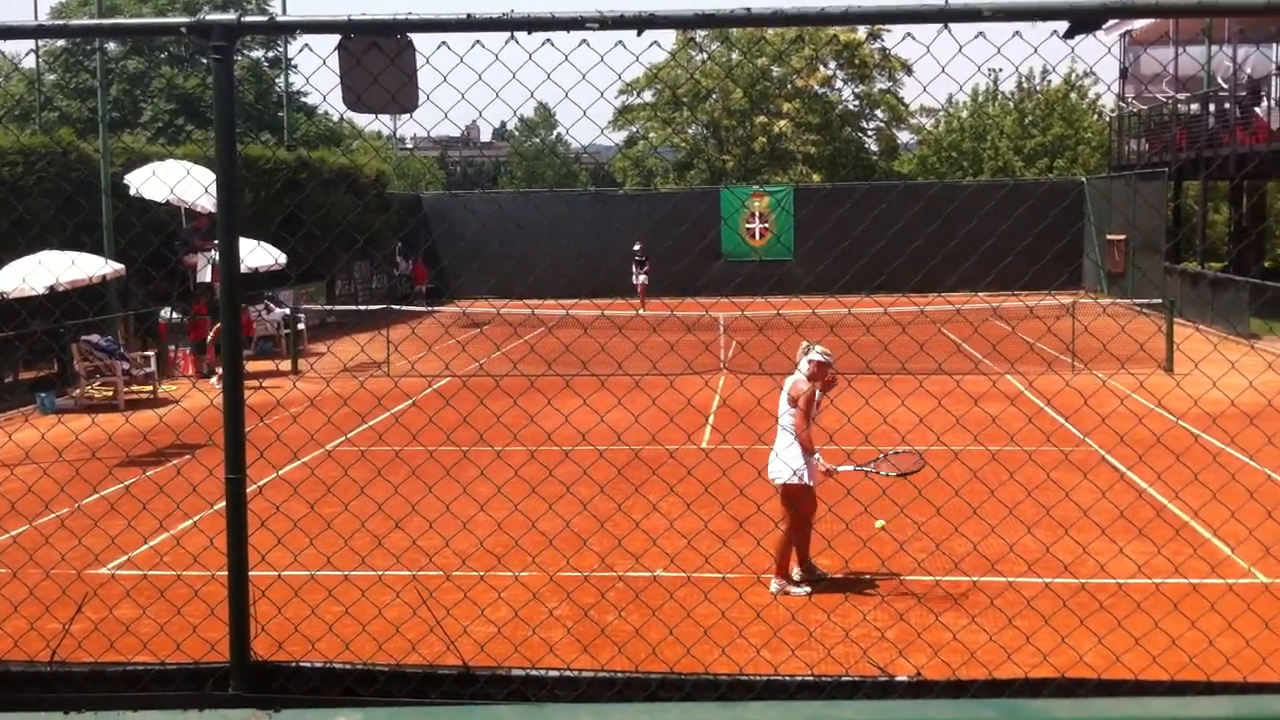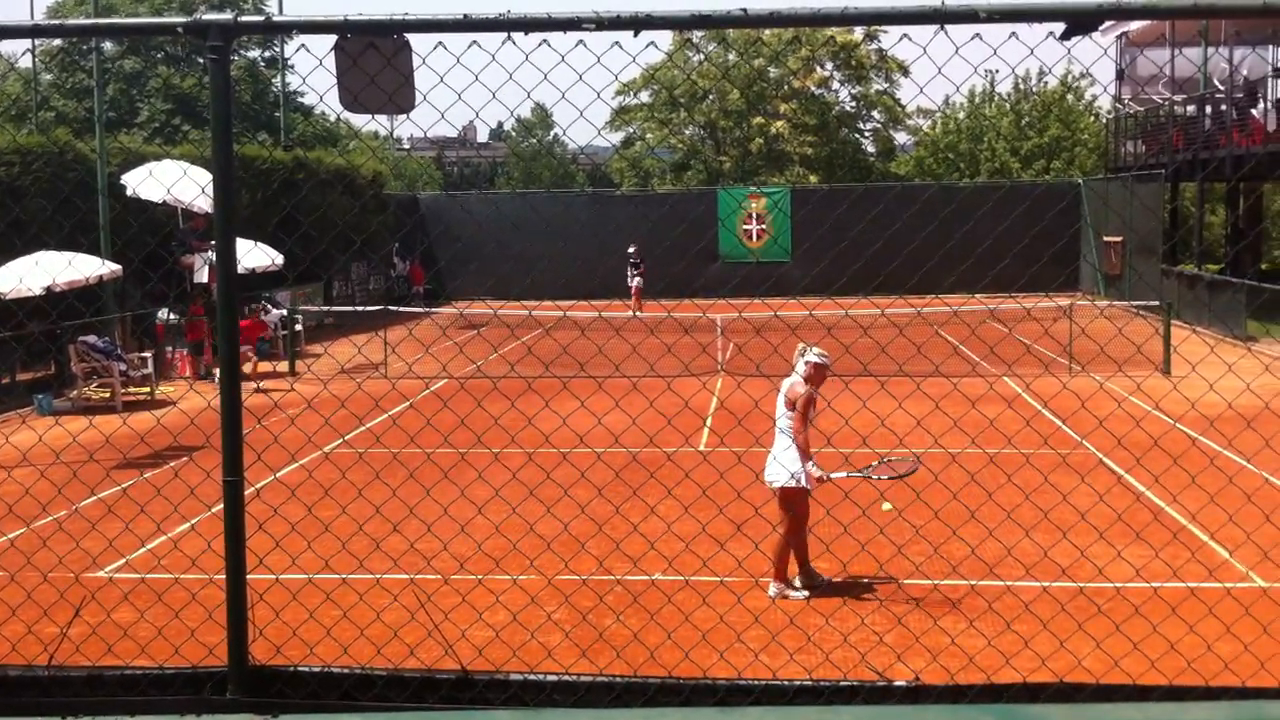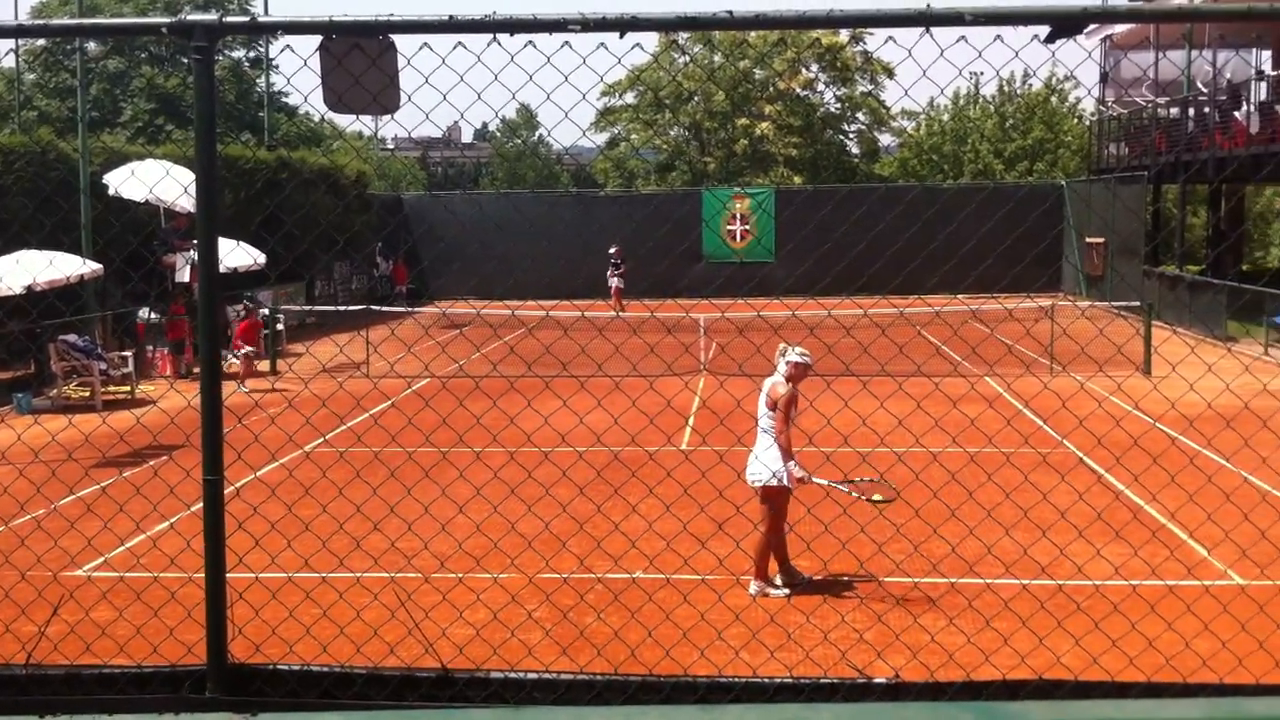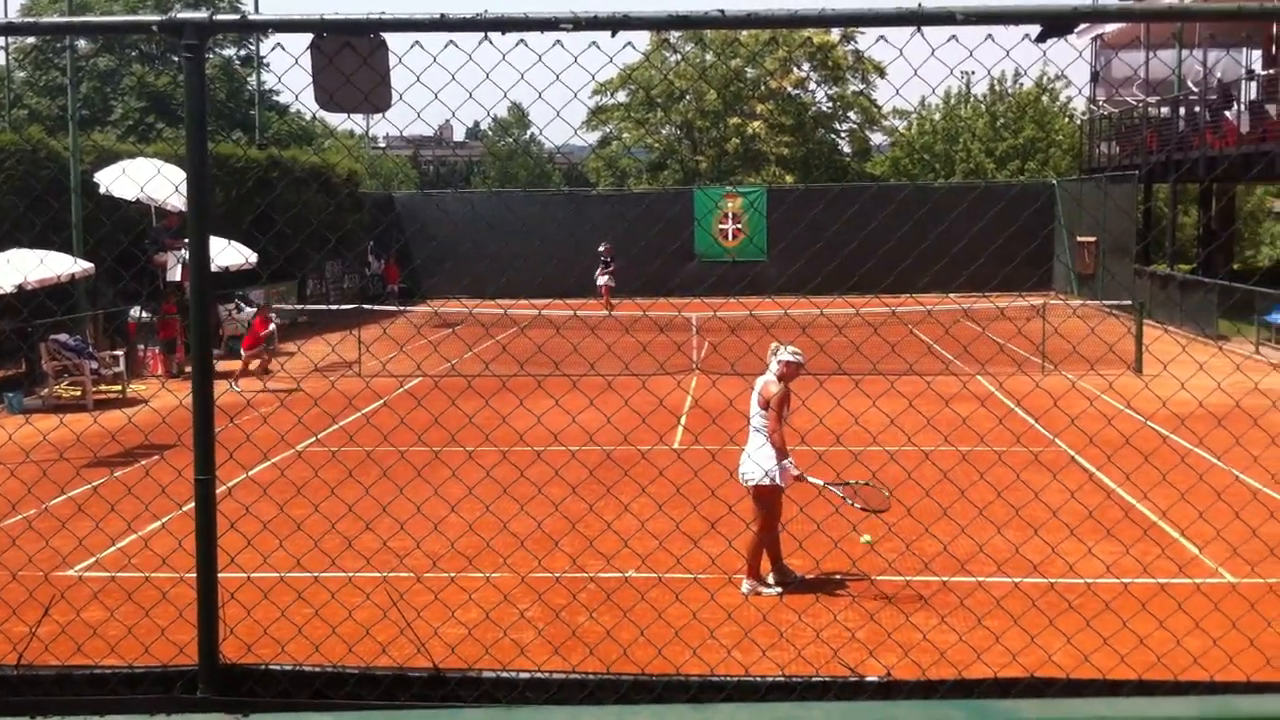
dt=0.1s
person 1, frame 1
left shoulder: (793, 381)
right shoulder: (805, 387)
right elbow: (801, 430)
left wrist: (822, 390)
right wrist: (817, 460)
left hip: (788, 458)
right hip: (793, 463)
left knee: (806, 514)
right knee: (792, 522)
left ankle: (804, 568)
right ankle: (780, 580)
person 1, frame 2
left shoulder: (790, 383)
right shoulder: (803, 390)
right elbow: (799, 433)
left wrist: (815, 388)
right wrist: (811, 466)
left hip: (785, 461)
right hip: (791, 465)
left knee: (800, 520)
right knee: (789, 526)
left ankle: (805, 573)
right ankle: (778, 584)
person 1, frame 3
left shoulder: (771, 383)
right shoulder: (784, 390)
right elbow: (781, 433)
right wrist: (794, 467)
left hip: (767, 461)
right hip: (772, 464)
left knee: (778, 522)
right knee: (770, 525)
left ankle: (786, 572)
right ankle: (759, 581)
person 1, frame 4
left shoulder: (763, 381)
right shoulder: (776, 389)
right elbow: (775, 432)
right wrist: (789, 464)
left hip: (759, 459)
right hip: (764, 462)
left knee: (772, 520)
right knee: (762, 524)
left ankle: (778, 570)
right ankle: (751, 580)
